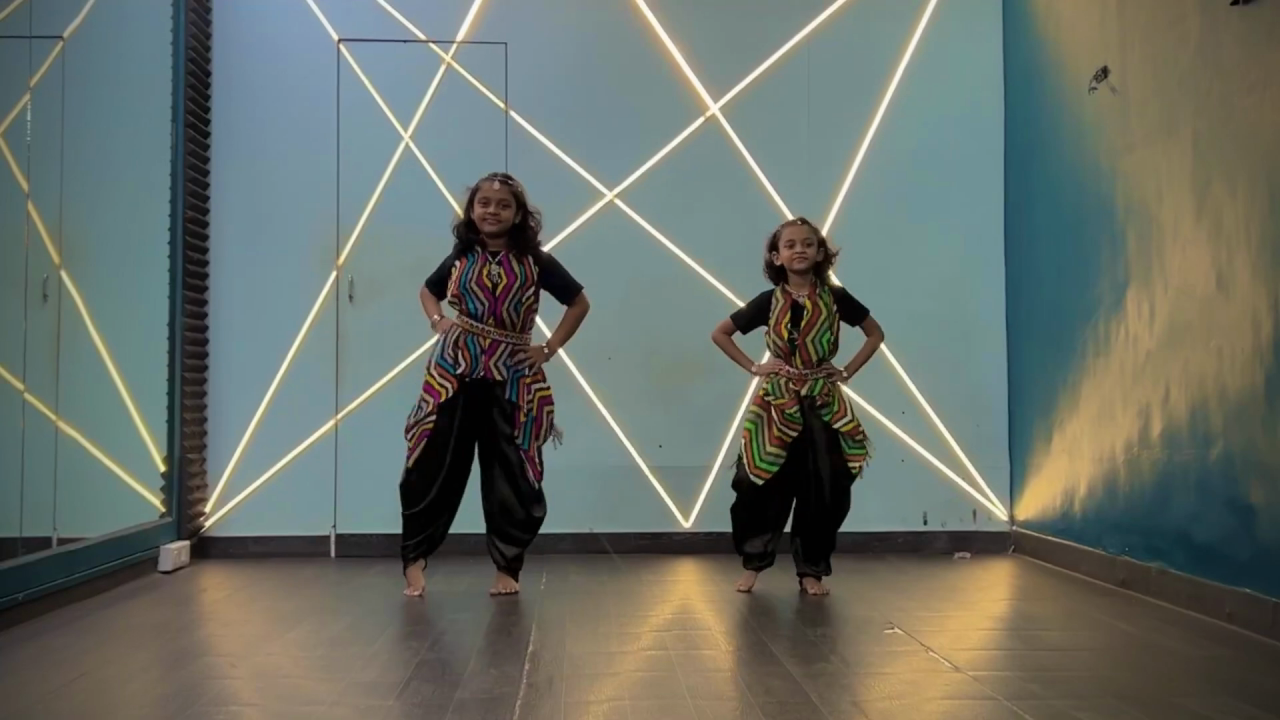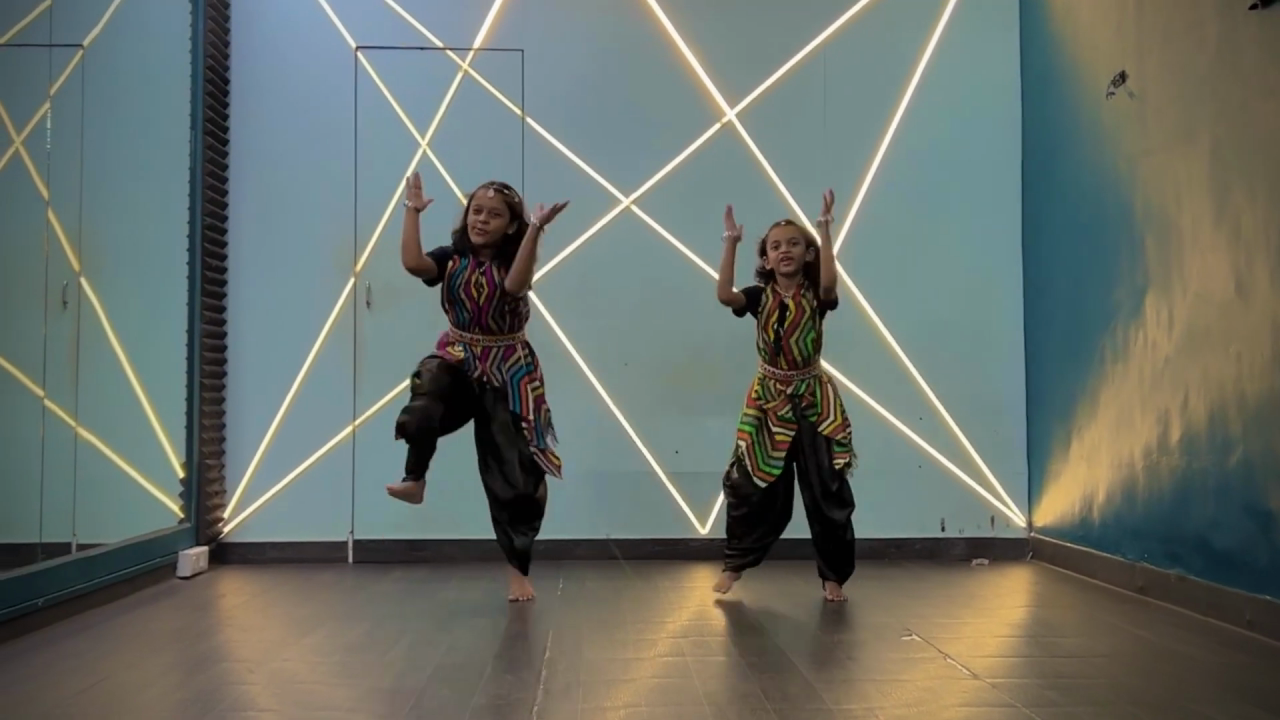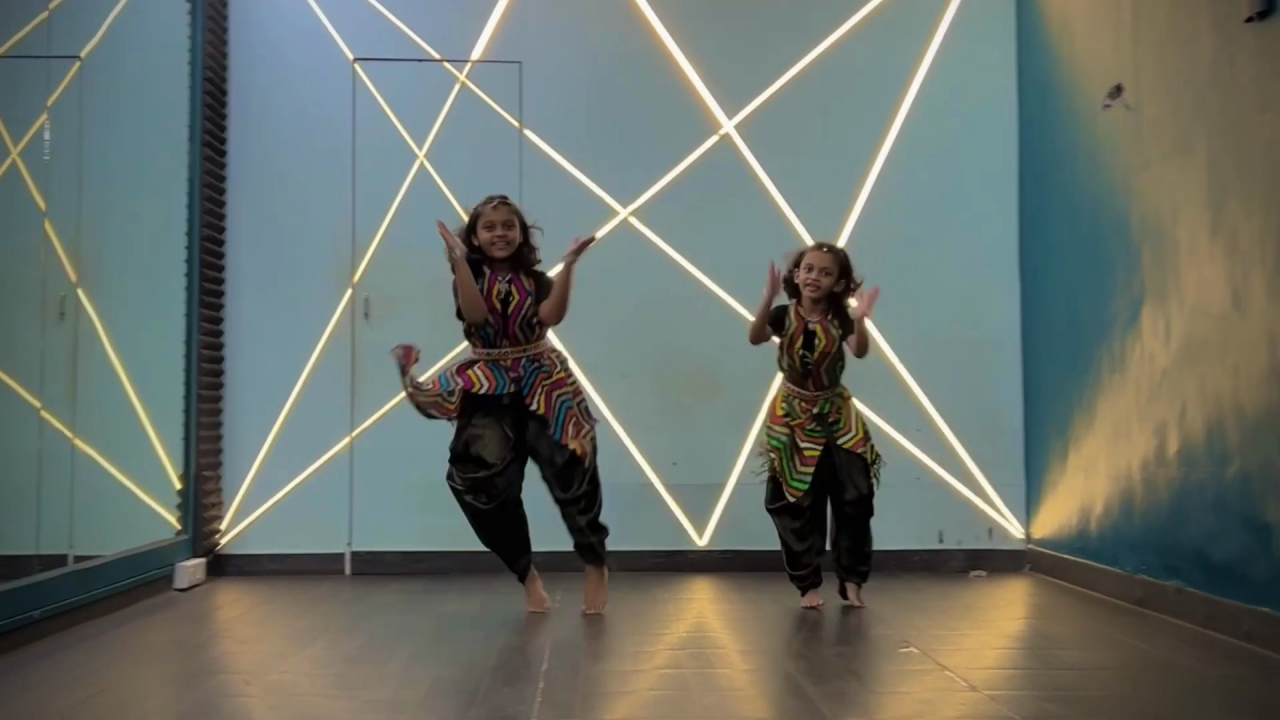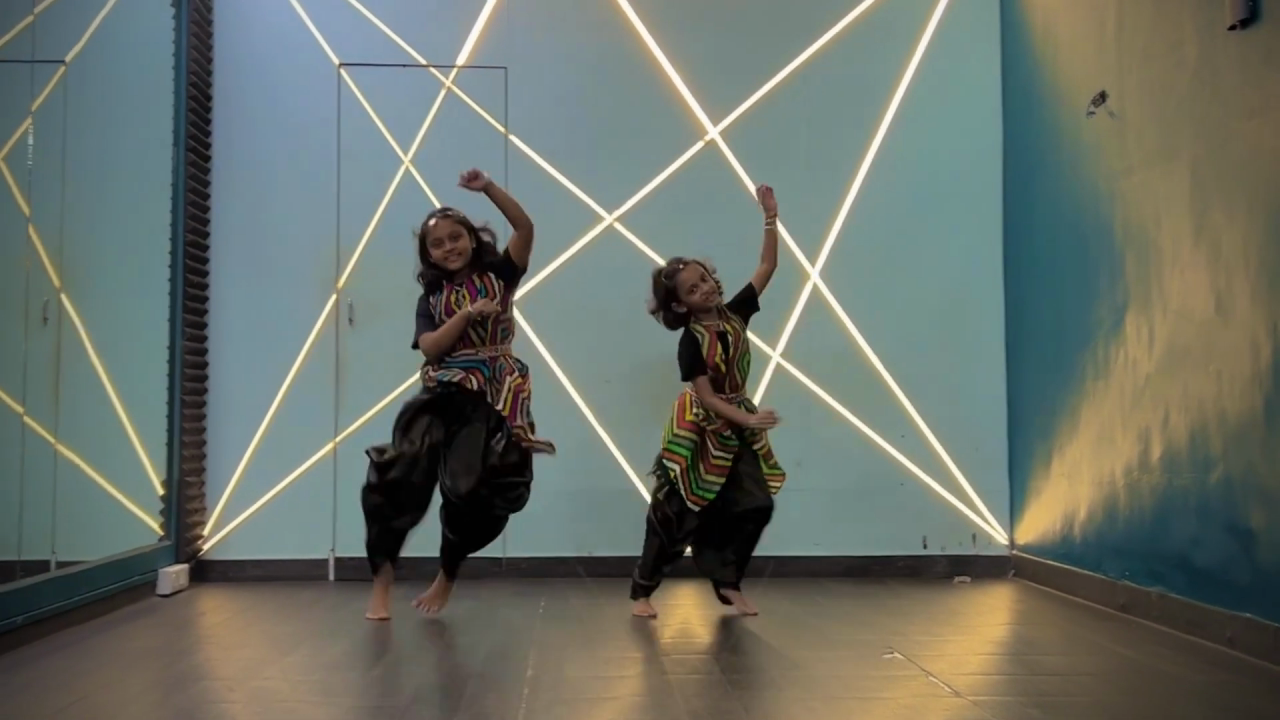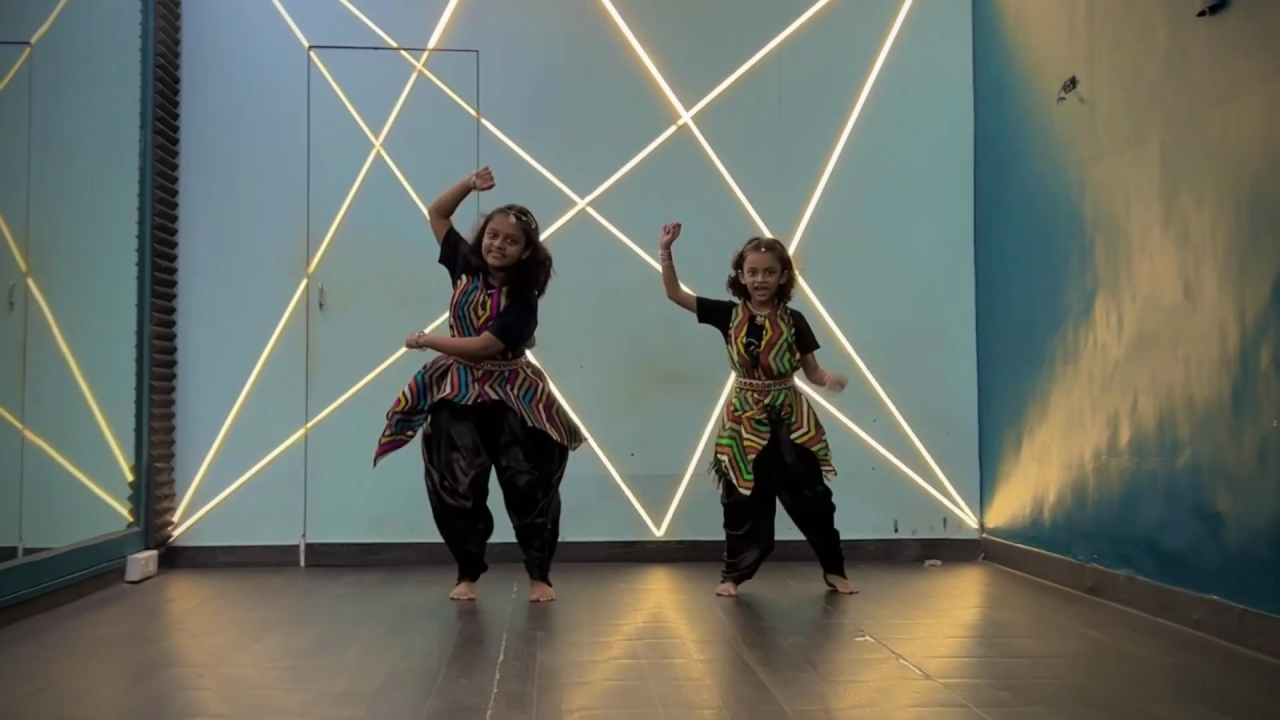
dt=1s
person 1, frame 1
left shoulder: (535, 262)
right shoulder: (460, 257)
left elbow: (579, 303)
right elbow: (429, 291)
left wrist: (549, 348)
right wrist: (439, 324)
left hip: (511, 380)
right hip: (455, 373)
left knee: (512, 475)
right knee: (433, 468)
left ankle: (507, 567)
right ankle: (414, 560)
person 1, frame 2
left shoulder: (516, 261)
right shoulder: (452, 258)
left elbow: (516, 284)
right elbow: (413, 264)
left wrist: (535, 231)
right wrist: (413, 213)
left hip: (507, 372)
right hip: (455, 360)
left knee: (514, 473)
right knee: (426, 403)
left ankle: (518, 569)
right ankle: (414, 479)
person 1, frame 3
left shoulder: (535, 279)
right shoulder: (470, 278)
left elbow: (549, 314)
right elbow: (475, 315)
left wrist: (568, 266)
right wrist: (458, 261)
left hip: (542, 382)
right hip: (491, 388)
left knee: (568, 472)
right knee: (484, 478)
left ankle: (594, 564)
right ankle: (526, 574)
person 1, frame 4
left shoulder: (497, 277)
right shoulder: (431, 297)
left elbow: (525, 228)
right elbow: (429, 348)
left wrist: (490, 188)
right wrist: (466, 313)
left hip: (490, 394)
right hip: (441, 390)
left knee: (466, 485)
right knee: (395, 470)
left ankle: (448, 573)
right ankle: (383, 571)
person 1, frame 5
left shoulder: (522, 299)
right shoulder: (465, 266)
left elbow: (486, 347)
right elbow: (438, 215)
left wrist: (426, 342)
right wrist: (468, 186)
left hip: (512, 395)
right hip: (457, 391)
left knee: (530, 484)
right knee: (458, 488)
left ankle: (539, 574)
right ankle: (469, 573)
person 2, frame 1
left shoulder: (835, 296)
right shoulder: (768, 301)
left elbow: (875, 334)
right elbow: (719, 334)
left wrist: (847, 371)
right wrist: (753, 367)
left hip: (822, 401)
right hip: (776, 403)
left knee: (823, 491)
right knee: (763, 485)
left ankle: (812, 570)
right ankle: (753, 565)
person 2, frame 2
left shoulder: (816, 295)
right shoulder: (757, 296)
left elbow: (832, 292)
right elbow: (724, 296)
left wrist: (825, 234)
right wrist: (731, 244)
left hip: (813, 400)
right hip: (769, 400)
left knee: (828, 492)
right knee: (751, 487)
left ankle: (833, 575)
right ankle: (735, 564)
person 2, frame 3
left shoulder: (840, 317)
right shoulder: (785, 314)
left elbow: (861, 351)
right elbow: (755, 337)
left wrist: (860, 319)
right wrist: (770, 295)
left hip: (835, 413)
right hip: (793, 413)
left knee: (854, 495)
right knee: (797, 502)
left ankle: (851, 579)
right ankle: (808, 584)
person 2, frame 4
left shoulder: (735, 312)
right shoulder: (689, 342)
left elbow: (768, 265)
right elbow: (707, 396)
left wrist: (770, 217)
right wrist: (748, 416)
left hip: (735, 426)
right hip: (699, 428)
left knee: (755, 505)
right knee: (676, 510)
left ankle: (729, 585)
right ankle: (642, 590)
person 2, frame 5
left shoulder: (792, 320)
right shoulder: (727, 315)
left elbow: (811, 370)
right elbow: (674, 294)
left wrist: (830, 380)
right wrist: (666, 250)
left hip: (791, 415)
right hip: (746, 414)
left knee: (812, 496)
right knee: (744, 498)
left ankle: (834, 569)
right ankle: (734, 573)
